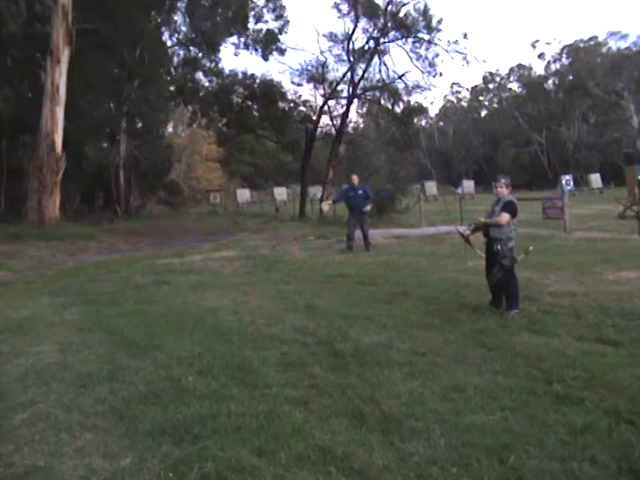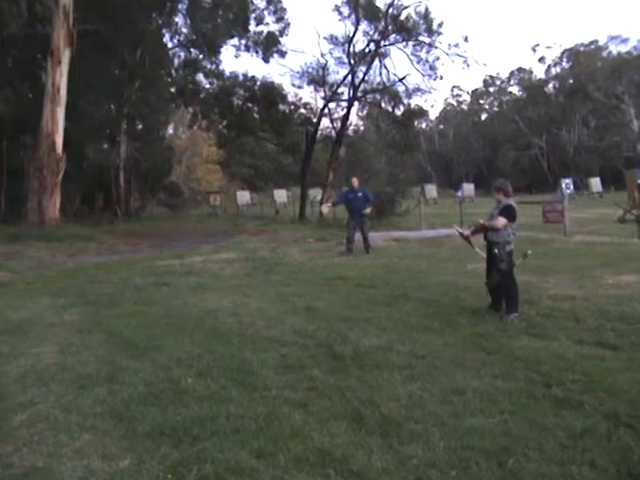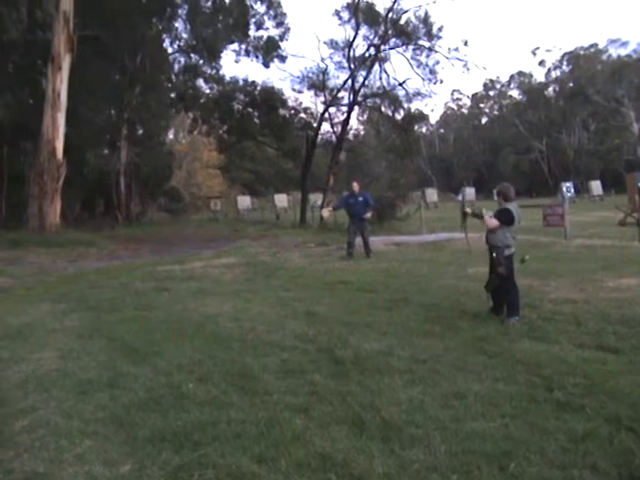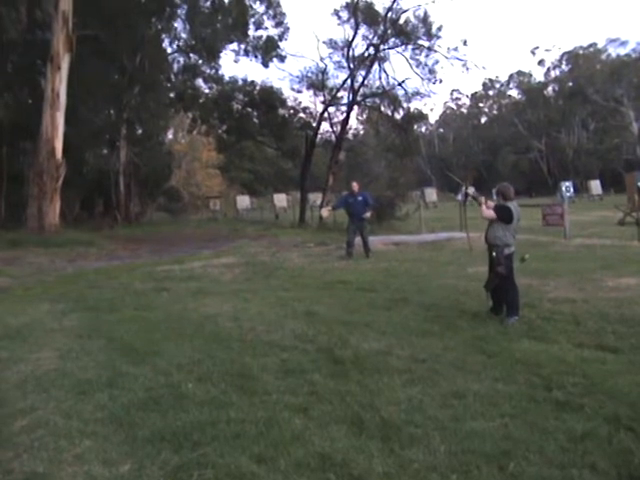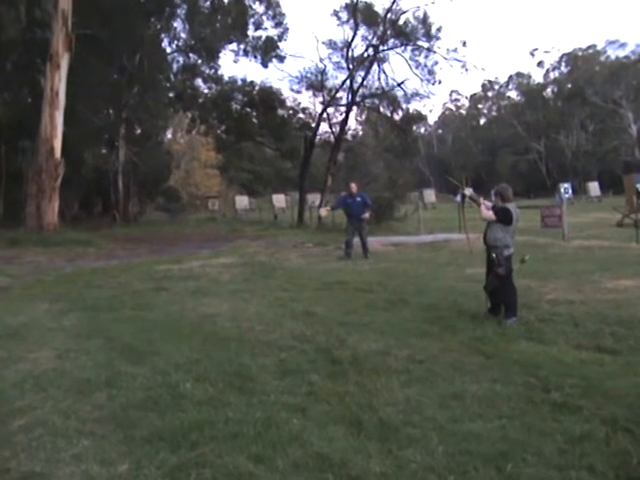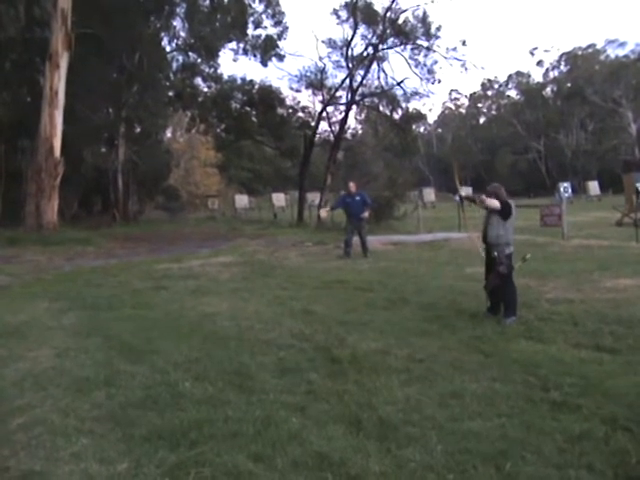
dt=0.5s
person 1, frame 1
left shoulder: (510, 203)
right shoulder: (496, 202)
left elbow: (502, 220)
right elbow: (488, 222)
left wrist: (485, 221)
right wrist: (473, 230)
left hip: (504, 245)
right hip: (492, 243)
left knee: (507, 276)
right knee: (492, 274)
left ankle: (513, 307)
right ankle: (496, 302)
person 1, frame 2
left shoulder: (509, 207)
right shoulder: (501, 205)
left elbow: (498, 224)
right elbow: (490, 225)
left wrist: (483, 223)
right wrist: (473, 231)
left hip: (503, 248)
right hip: (493, 247)
left knee: (506, 279)
right knee: (492, 278)
left ankle: (512, 310)
right ankle: (496, 305)
person 1, frame 3
left shoulder: (507, 211)
right shoulder: (507, 209)
left elbow: (490, 224)
right elbow: (492, 217)
left wrist: (484, 215)
right wrist: (474, 212)
left hip: (503, 252)
right hip: (498, 251)
left knee: (507, 282)
right knee: (495, 281)
left ankle: (514, 314)
right ankle: (497, 308)
person 1, frame 4
left shoulder: (506, 209)
right shoulder: (505, 207)
left elbow: (486, 214)
right elbow: (491, 205)
left wrist: (482, 204)
left hip: (503, 251)
right hip: (497, 250)
left knee: (507, 282)
right knee: (495, 281)
left ankle: (513, 313)
right ankle: (497, 308)
person 1, frame 5
left shoulder: (506, 211)
right shoulder: (501, 208)
left elbow: (485, 216)
right elbow: (487, 204)
left wrist: (481, 205)
right wrist: (472, 196)
left hip: (502, 253)
right hip: (494, 251)
left knee: (505, 283)
right knee: (492, 282)
left ankle: (511, 314)
right ankle: (495, 309)
person 1, frame 6
left shoulder: (506, 205)
right shoulder: (495, 205)
left elbow: (489, 203)
right elbow: (482, 202)
left wrist: (484, 199)
left hip: (502, 251)
right hip: (492, 249)
left knee: (505, 282)
right knee: (491, 281)
left ankle: (510, 313)
right ankle: (494, 308)
